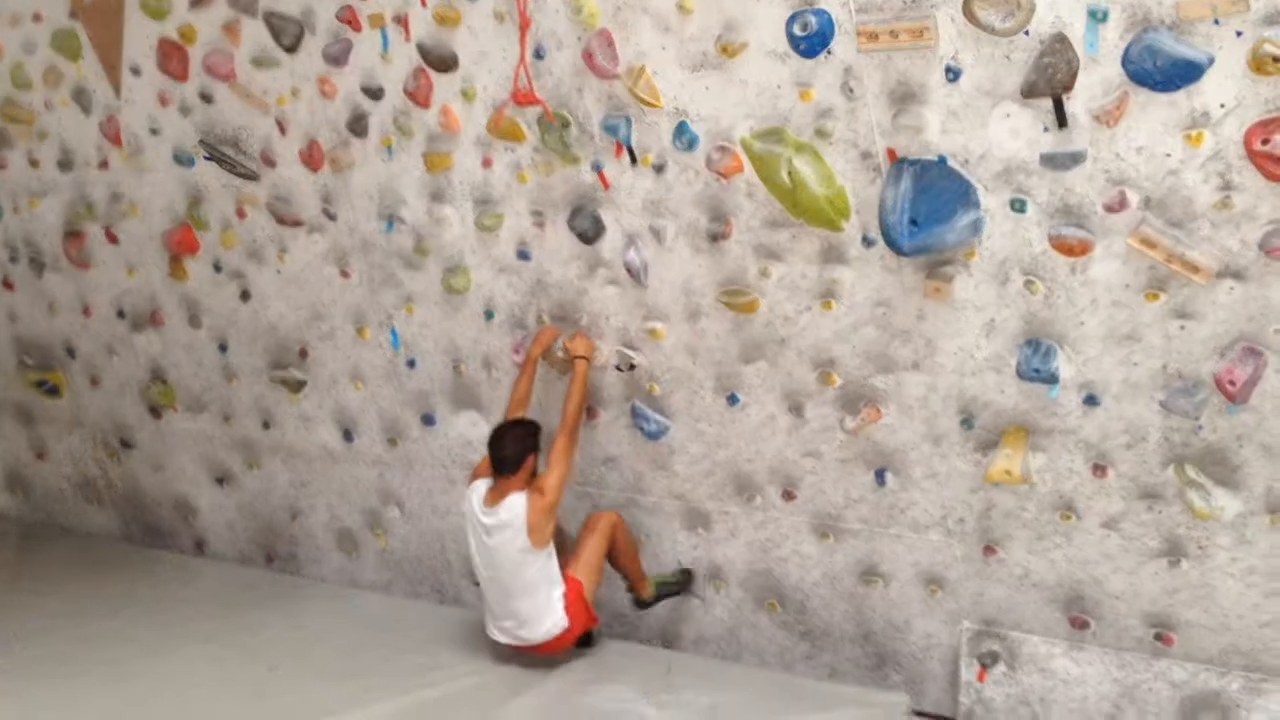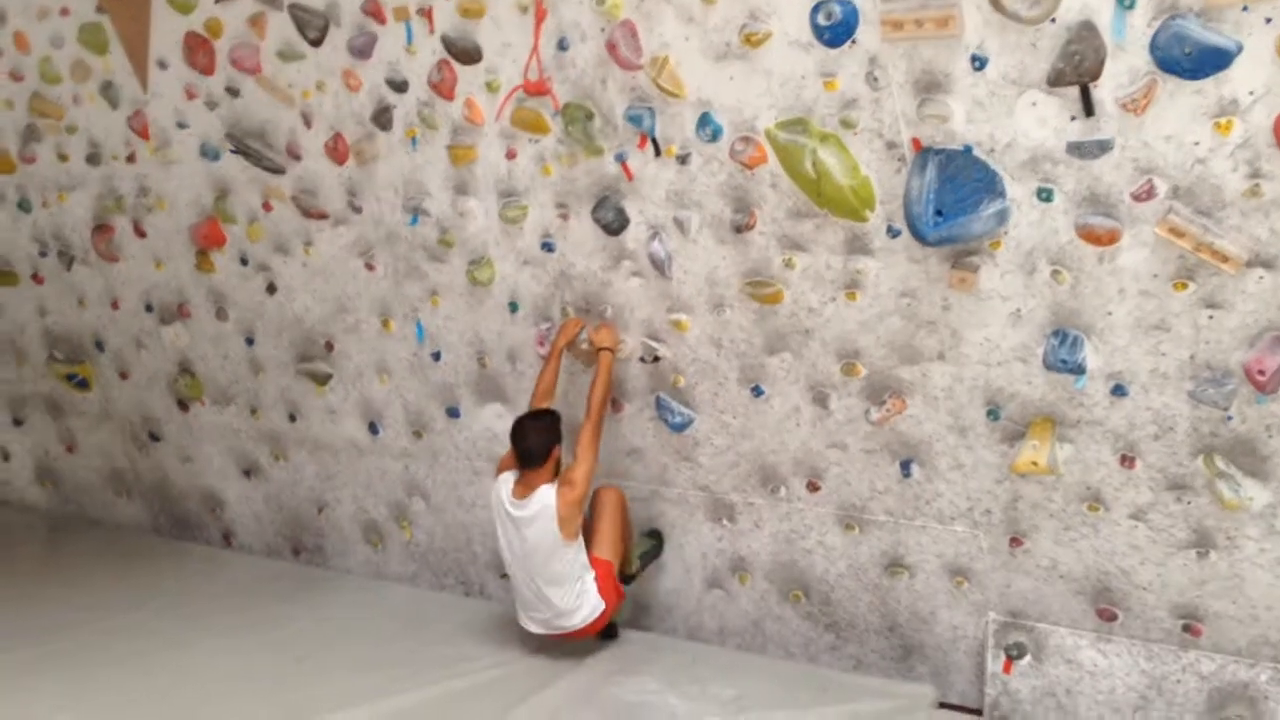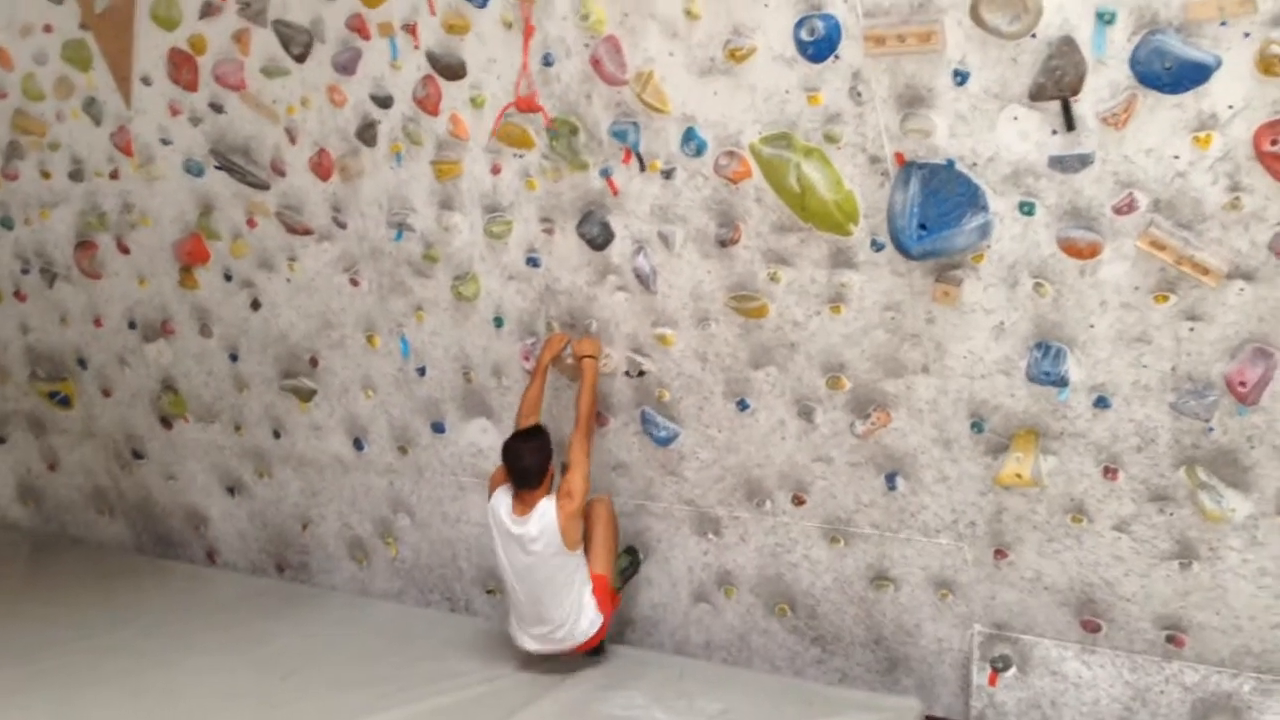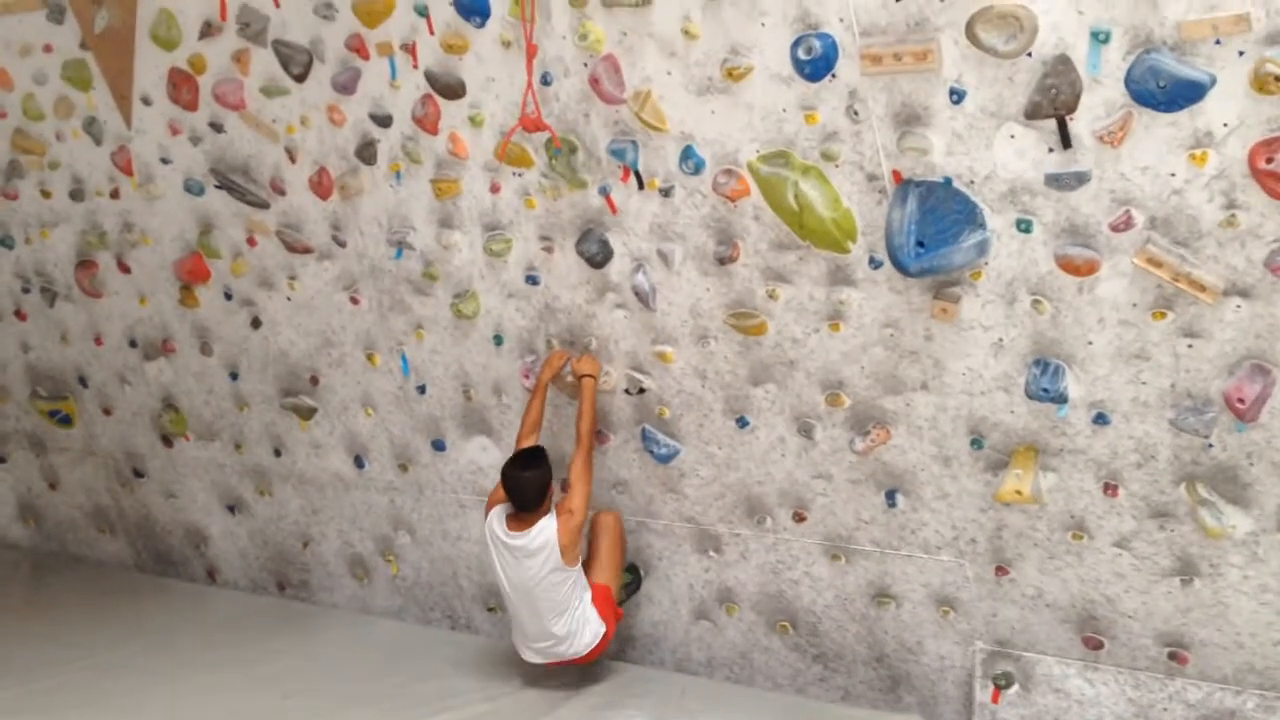
dt=0.4s
person 1, frame 1
left shoulder: (477, 488)
right shoulder: (537, 505)
left elbow: (511, 419)
right elbow: (568, 427)
left wrist: (533, 355)
right wrist: (580, 360)
left hip: (503, 633)
right hip: (552, 633)
right knee: (606, 520)
right ankle: (644, 590)
person 1, frame 2
left shoulder: (502, 482)
right shoulder: (566, 497)
left elbow: (536, 410)
right elbow: (593, 419)
left wrist: (558, 346)
right wrist: (605, 352)
left hip: (537, 623)
right hip: (586, 617)
right knee: (609, 493)
right ankle: (629, 564)
person 1, frame 3
left shoulder: (497, 499)
right shoulder: (565, 510)
left elbow: (524, 423)
right elbow: (583, 427)
left wrist: (544, 360)
right wrist: (588, 361)
left hip: (529, 640)
right hip: (583, 637)
right knee: (600, 506)
right ankle: (611, 577)
person 1, frame 4
left shoulder: (493, 515)
right shoulder: (563, 526)
left elbow: (524, 442)
right elbow: (584, 446)
left wrist: (544, 378)
right wrist: (588, 380)
left hip: (531, 652)
right hip: (584, 646)
right knee: (607, 520)
right ankle: (617, 591)
